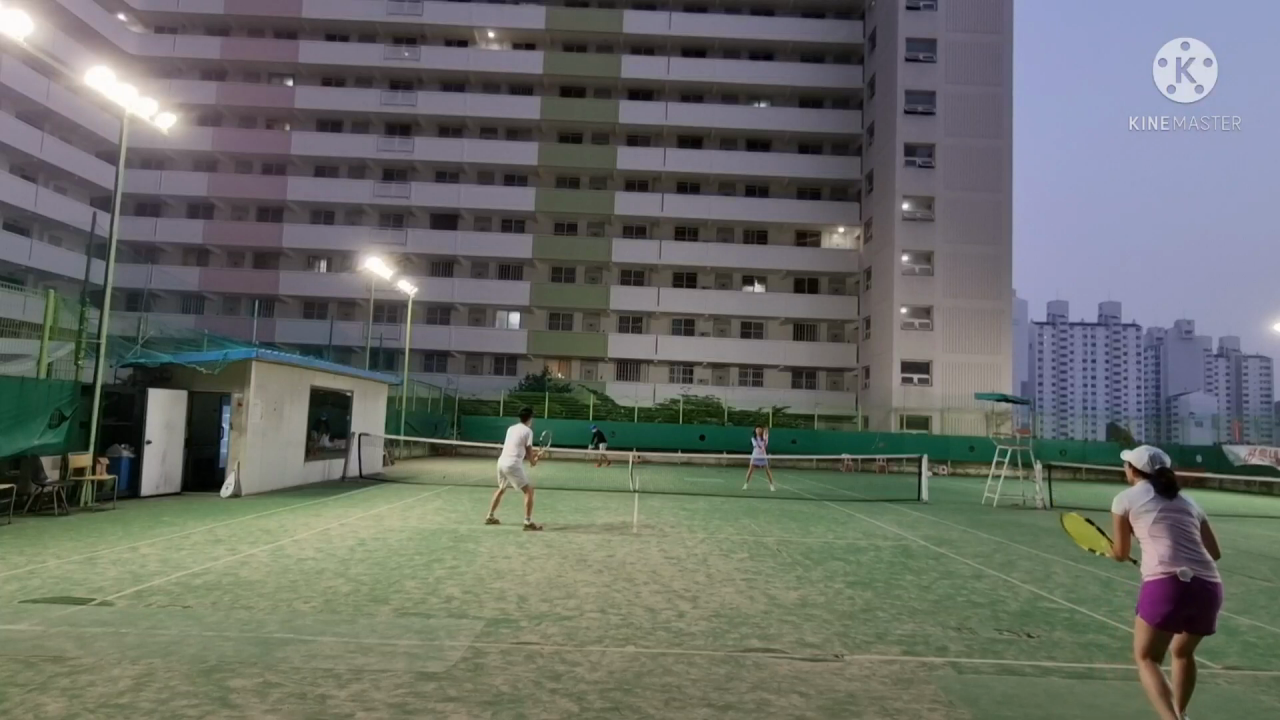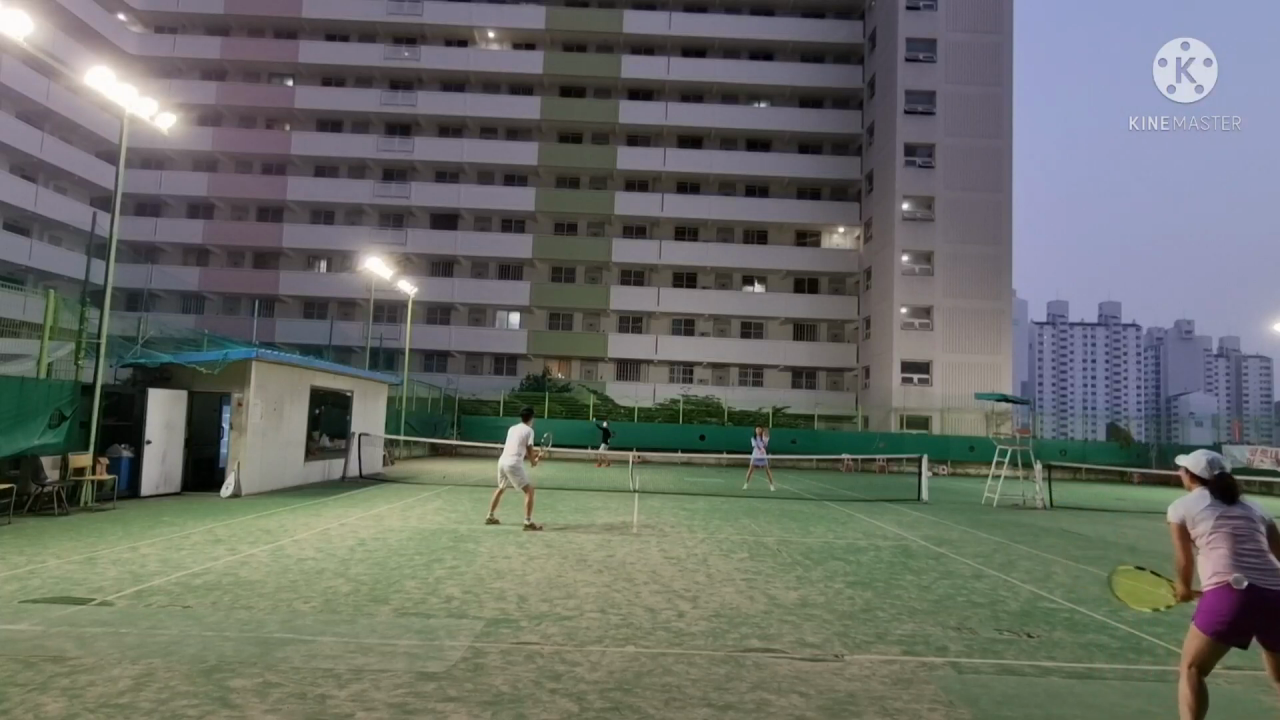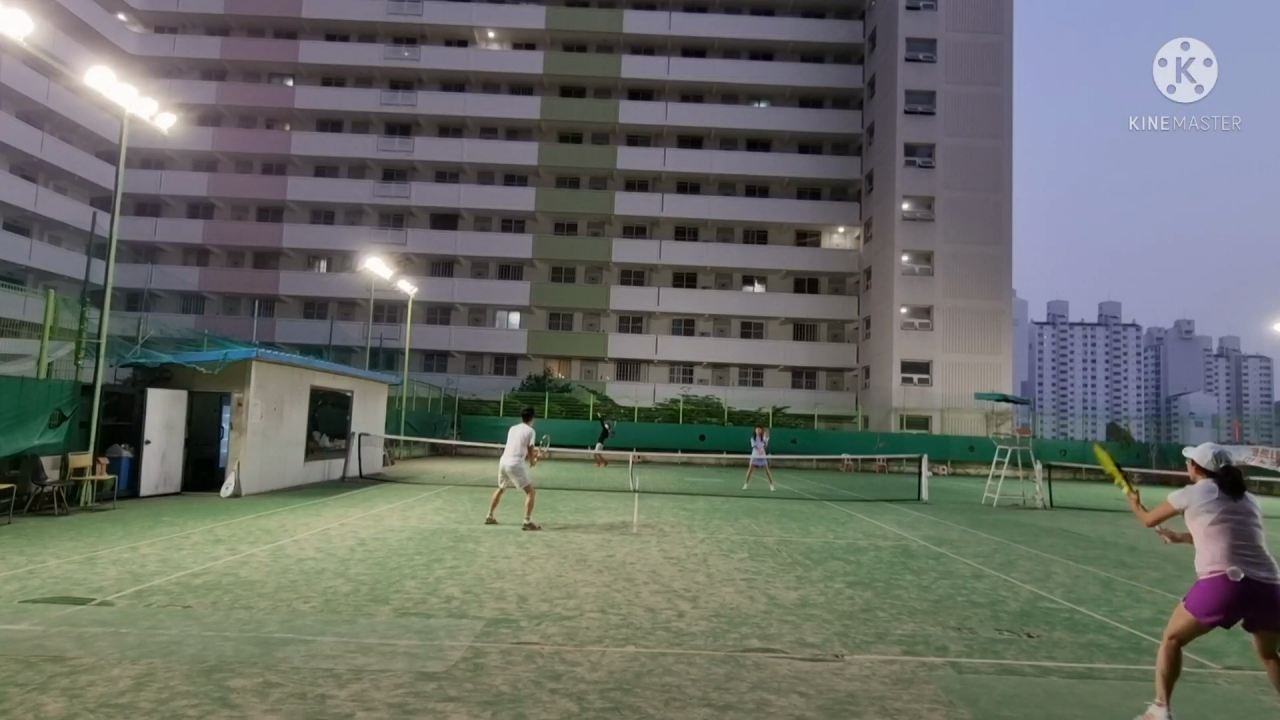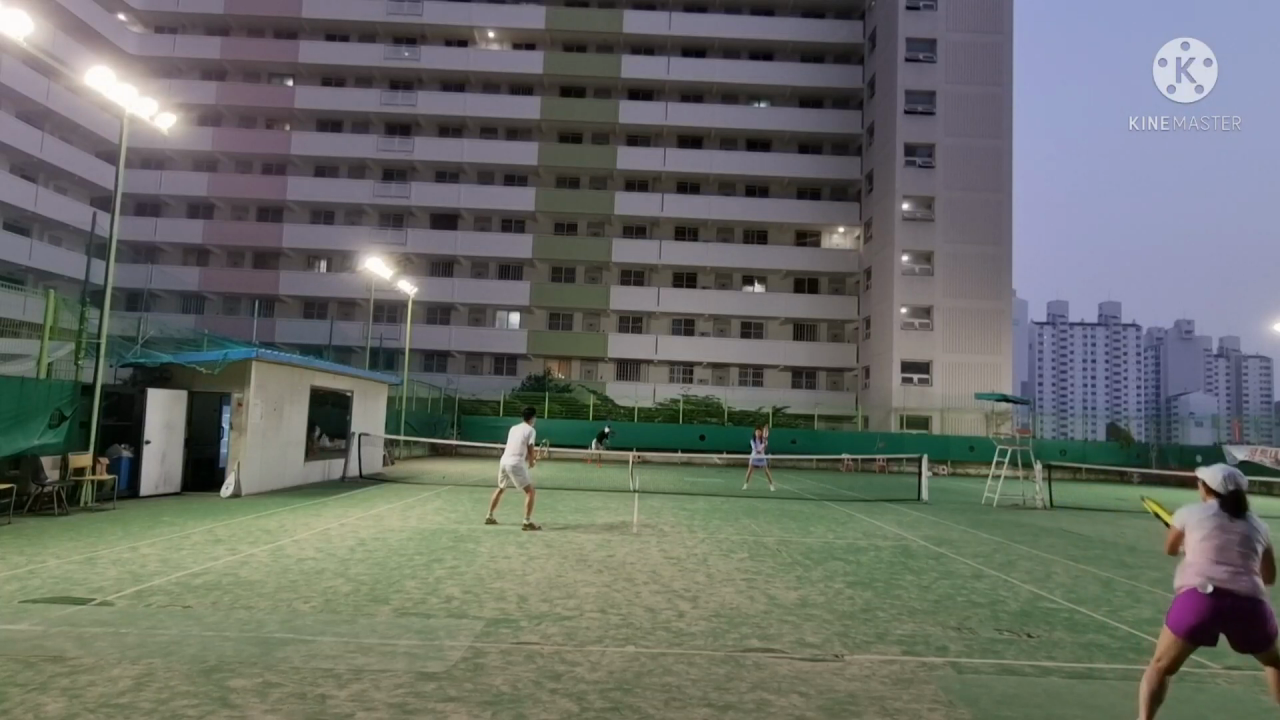
dt=0.7s
person 1, frame 1
left shoulder: (1126, 498)
right shoulder: (1188, 502)
left elbow: (1121, 551)
right elbow: (1214, 552)
left wrist: (1113, 552)
left hip: (1167, 584)
right hip: (1209, 587)
left knee: (1146, 659)
right knee: (1182, 652)
person 1, frame 2
left shoulder: (1181, 507)
right shoulder: (1252, 507)
left elbow: (1185, 562)
left wrist: (1183, 588)
left hip: (1228, 595)
left knee: (1191, 671)
person 1, frame 3
left shoulder: (1189, 494)
right shoulder: (1249, 500)
left elbow: (1149, 520)
left wrist: (1135, 504)
right wrist: (1182, 537)
left hip: (1224, 585)
left knee: (1172, 638)
person 1, frame 4
left shoulder: (1191, 513)
right shoulder: (1257, 525)
left elbow: (1170, 549)
left hip: (1198, 599)
right hip: (1250, 605)
left knee: (1159, 668)
